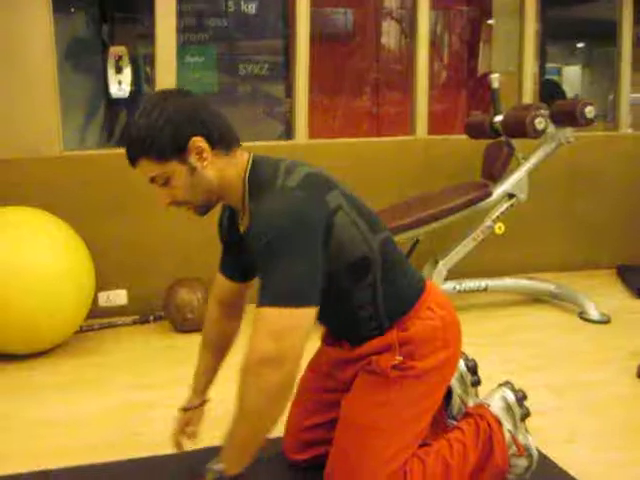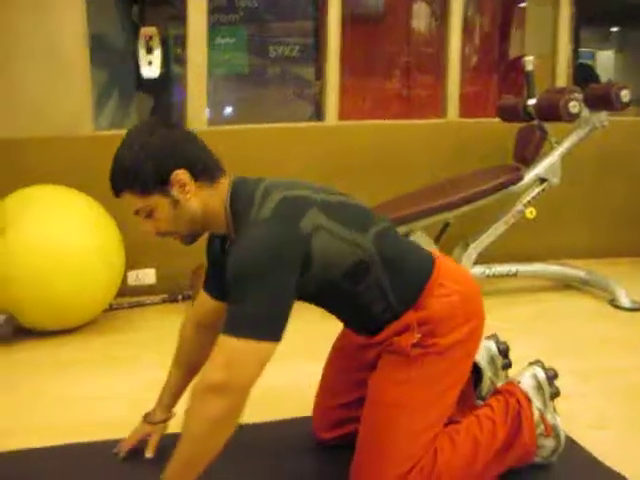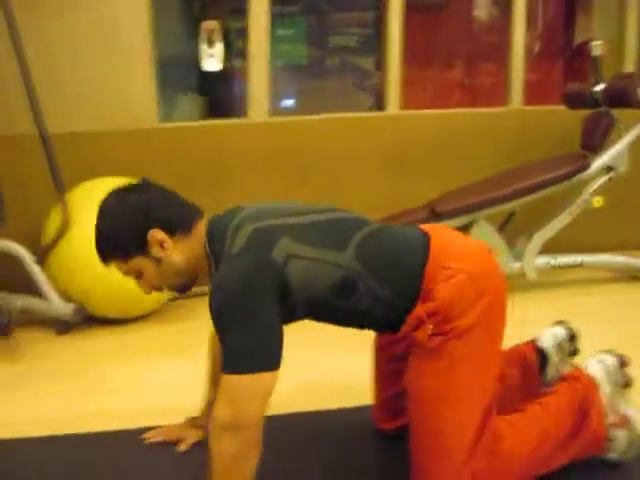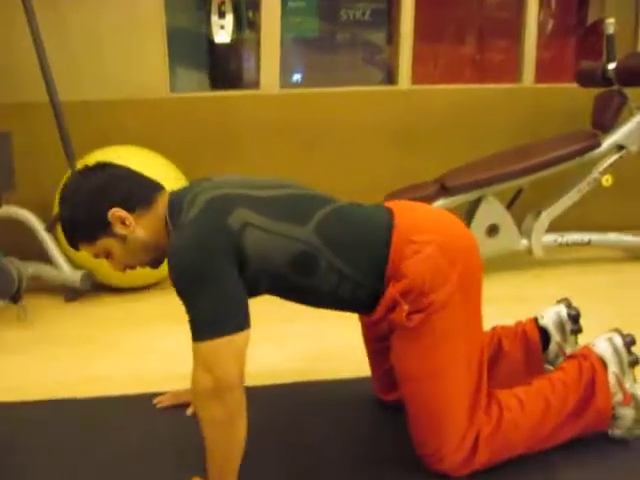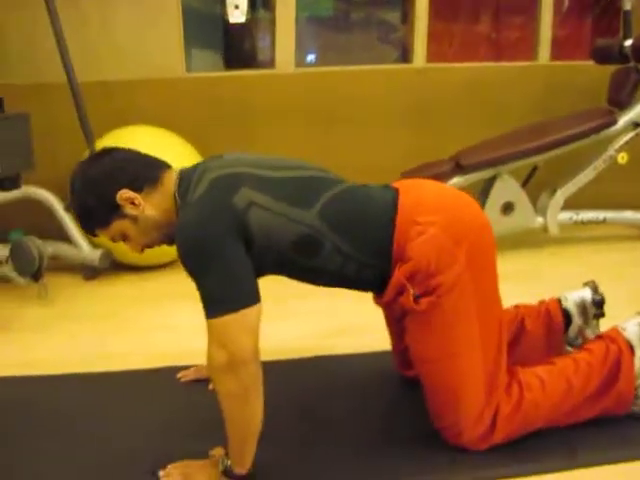
dt=0.3s
person 1, frame 1
left shoulder: (285, 210)
right shoulder: (237, 213)
left elbow: (273, 360)
right elbow: (223, 306)
right wrist: (195, 399)
left hip: (408, 341)
right hip: (353, 335)
left ankle: (493, 431)
right ankle: (440, 397)
person 1, frame 2
left shoulder: (267, 240)
right shoulder: (235, 221)
left elbow: (223, 387)
right elbow: (203, 321)
right wrist: (158, 413)
left hip: (434, 316)
right hip: (387, 315)
right knee: (331, 427)
left ankle: (522, 411)
right ankle: (471, 375)
person 1, frame 3
left shoulder: (240, 275)
right shoulder: (232, 238)
left elbow: (238, 424)
right elbow: (228, 344)
right wrist: (202, 418)
left hip: (453, 292)
right hip: (432, 269)
right knee: (393, 419)
left ankle: (588, 399)
right ankle: (534, 363)
person 1, frame 4
left shoulder: (193, 247)
right shoulder: (202, 206)
left elbow: (223, 386)
right wrist: (204, 386)
left hip: (426, 266)
right hip: (409, 241)
right knee: (396, 392)
right ankle: (540, 339)
person 1, frame 5
left shoulder: (201, 225)
right shoulder: (210, 186)
left elbow: (238, 359)
right wrist: (224, 360)
left hip: (433, 245)
right hip: (424, 212)
left knee: (472, 420)
right knee: (419, 367)
right ankle: (561, 318)
